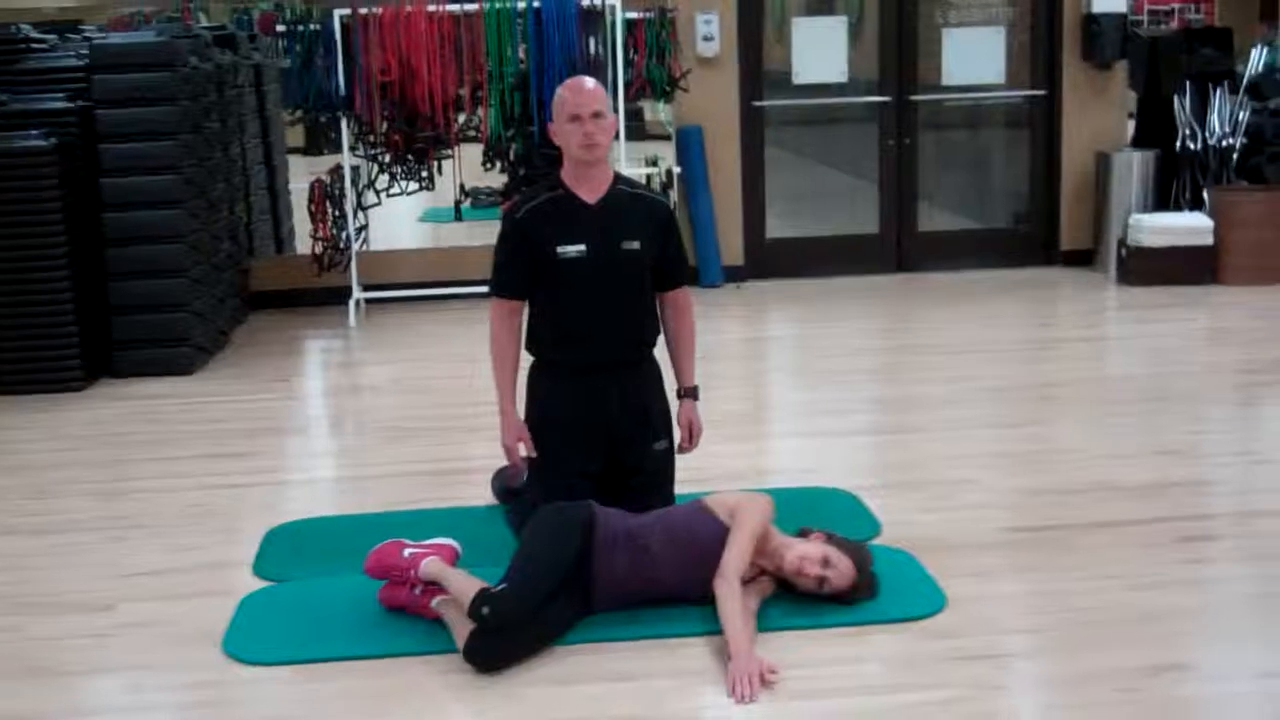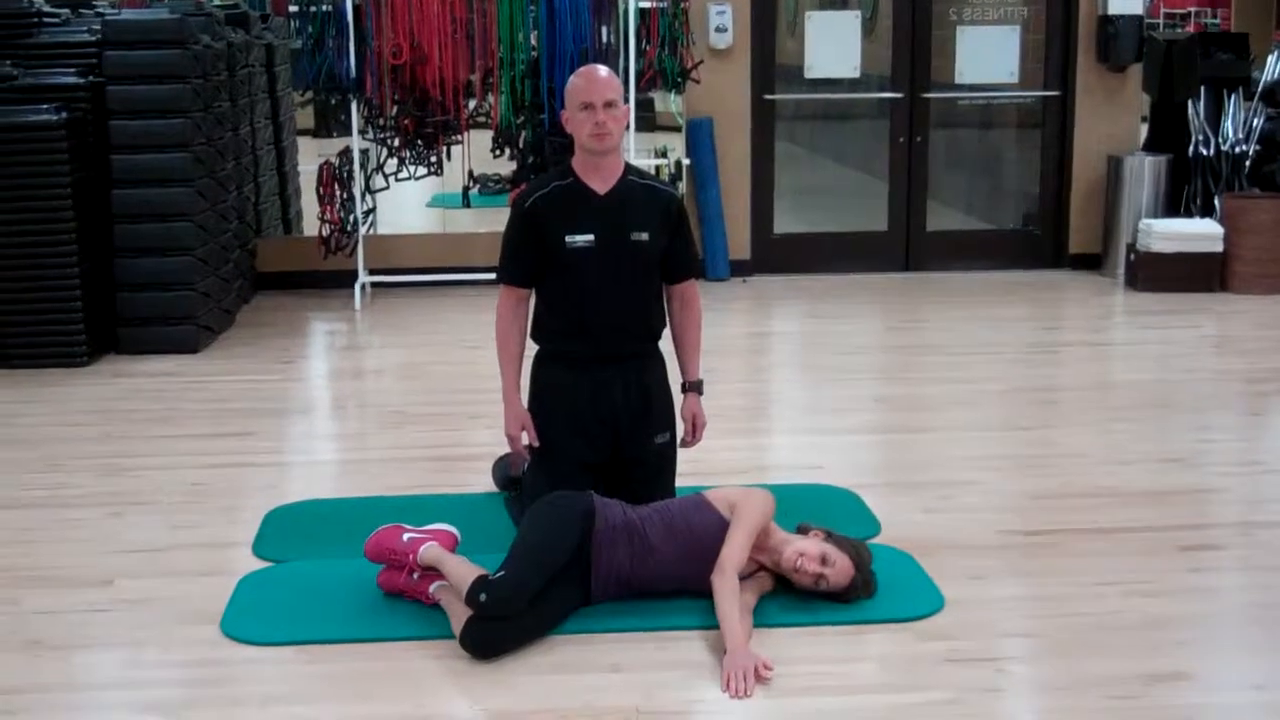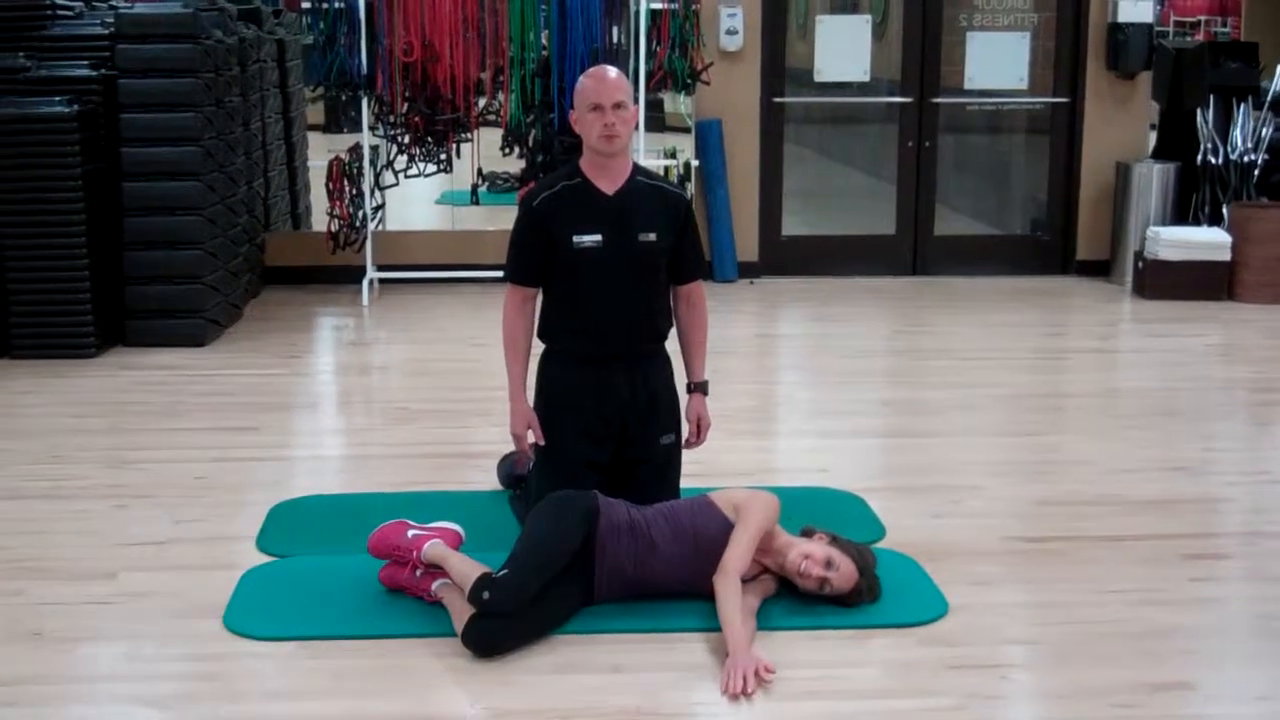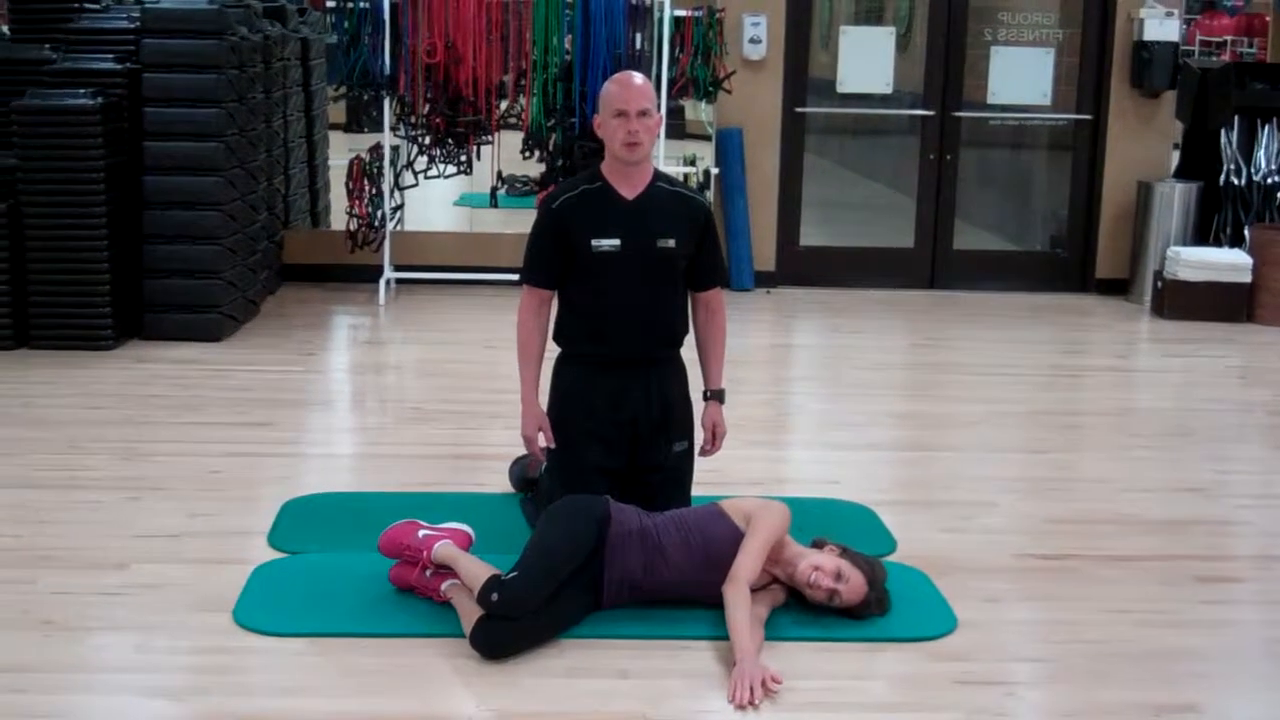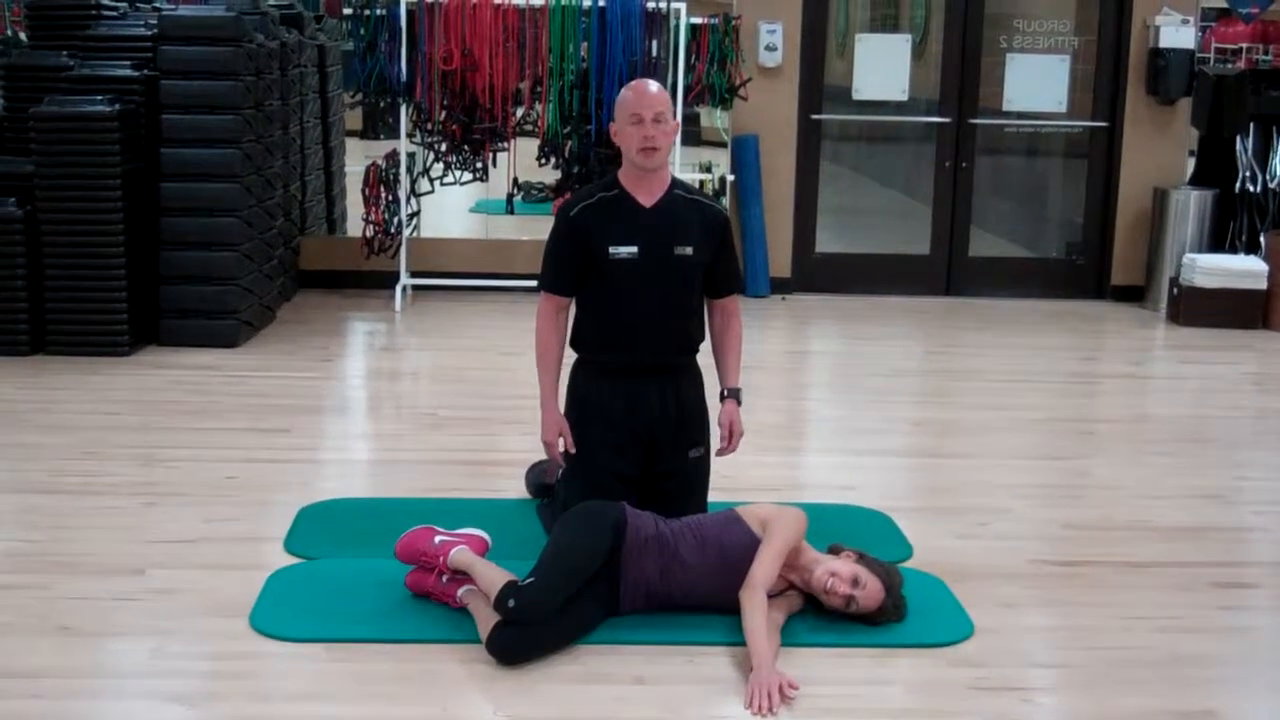
dt=0.5s
person 1, frame 1
left shoulder: (763, 584)
right shoulder: (759, 508)
left elbow: (739, 603)
right elbow: (725, 578)
left wrist: (742, 652)
right wrist: (742, 652)
left hip: (589, 595)
right hip: (579, 532)
left knee: (487, 654)
right knee: (501, 613)
left ankle: (435, 598)
right ankle: (426, 563)
person 1, frame 2
left shoulder: (761, 579)
right shoulder: (759, 502)
left elbow: (736, 600)
right elbow: (724, 572)
left wrist: (739, 648)
right wrist: (736, 648)
left hip: (588, 585)
right hip: (578, 522)
left knee: (484, 640)
right knee: (499, 599)
left ankle: (432, 583)
right ankle: (425, 547)
person 1, frame 3
left shoulder: (764, 584)
right shoulder: (764, 505)
left elbow: (740, 602)
right elbow: (725, 575)
left wrist: (741, 651)
right wrist: (739, 652)
left hip: (592, 587)
right hip: (582, 521)
left knee: (486, 640)
right knee: (503, 597)
left ankle: (436, 582)
right ankle: (430, 544)
person 1, frame 4
left shoulder: (773, 593)
right shoulder: (775, 515)
left elbow: (750, 613)
right elbow: (735, 584)
left wrist: (748, 660)
right wrist: (746, 660)
left hip: (601, 591)
right hip: (594, 526)
left knee: (494, 640)
right knee: (512, 599)
left ankle: (444, 581)
right ankle: (437, 545)
person 1, frame 5
left shoulder: (791, 599)
right shoulder: (791, 520)
left elbow: (764, 616)
right elbow: (752, 590)
left wrist: (763, 667)
right wrist: (763, 666)
left hip: (618, 596)
right hip: (609, 530)
left knee: (510, 647)
right knee: (527, 605)
left ankle: (462, 588)
right ankle: (455, 551)
person 2, frame 1
left shoulder: (652, 210)
right shoulder: (527, 217)
left elbow: (675, 302)
right elbow: (506, 315)
left wrist: (688, 393)
right wrist: (508, 411)
left hip: (638, 387)
right hip: (560, 391)
right ankle: (517, 484)
person 2, frame 2
left shoulder: (661, 200)
right shoulder: (537, 204)
left elbow: (683, 296)
right elbow: (513, 302)
left wrist: (692, 387)
right wrist: (511, 399)
left hip: (643, 380)
right hip: (563, 382)
right ankle: (519, 473)
person 2, frame 3
left shoulder: (669, 201)
right shoulder: (544, 203)
left elbow: (689, 296)
right elbow: (520, 301)
left wrist: (697, 387)
right wrist: (518, 397)
left hip: (648, 379)
right hip: (569, 380)
right ankle: (525, 473)
person 2, frame 4
left shoulder: (689, 209)
right shoulder: (564, 207)
left elbow: (709, 304)
right elbow: (535, 303)
left wrist: (714, 395)
right wrist: (529, 399)
left hip: (663, 387)
right hip: (583, 385)
right ankle: (537, 476)
person 2, frame 5
left shoulder: (707, 216)
right shoulder: (581, 214)
left elbow: (724, 308)
right elbow: (552, 309)
left wrist: (731, 393)
right wrist: (550, 406)
left hip: (679, 392)
right hip: (600, 391)
right ankle: (555, 481)
